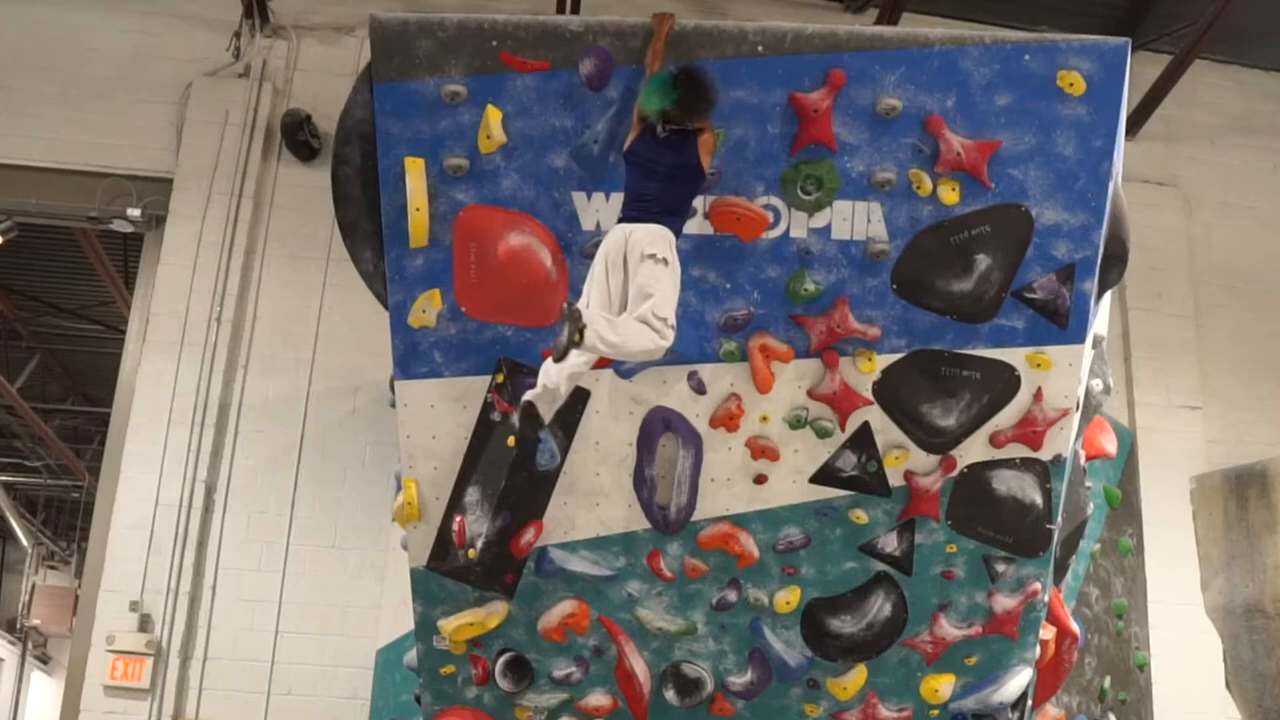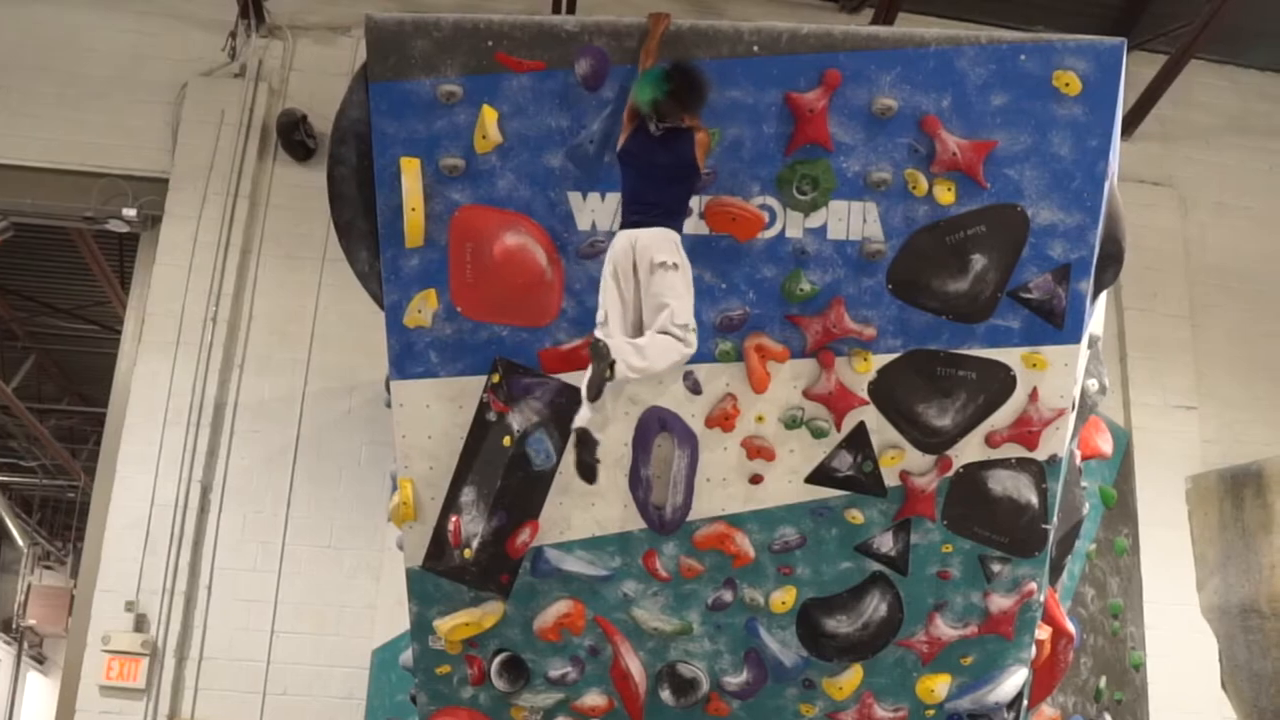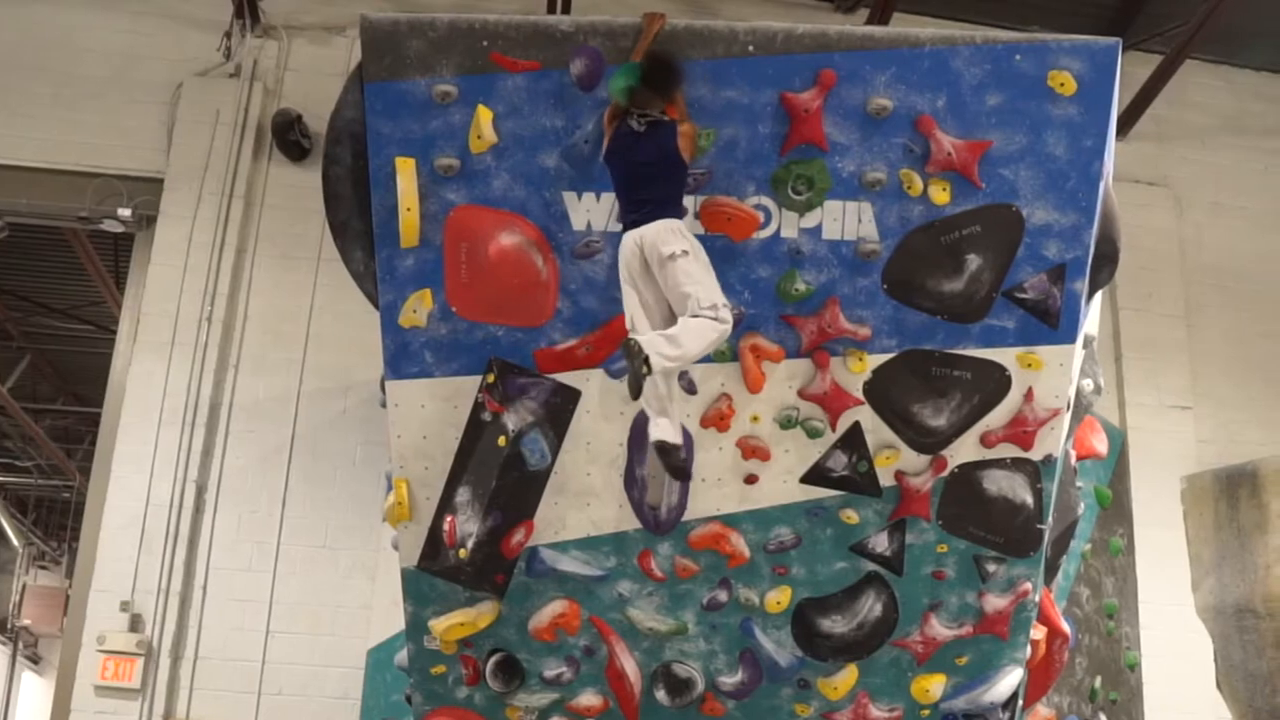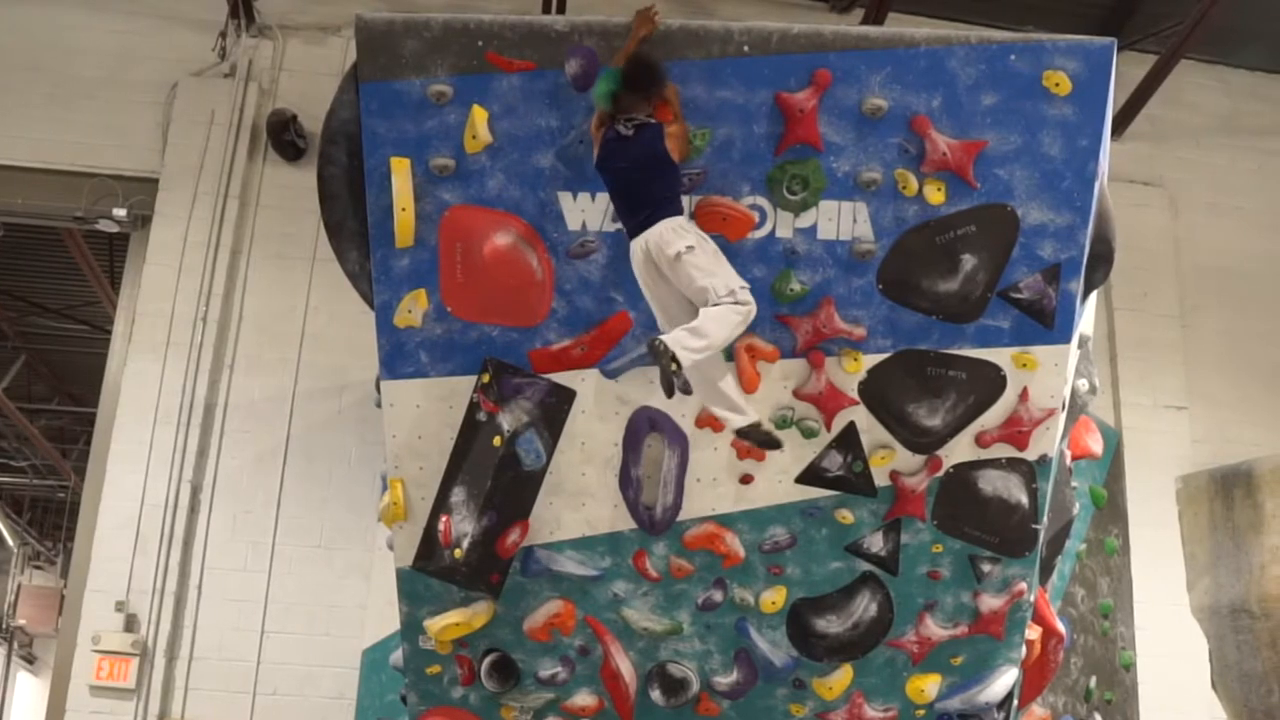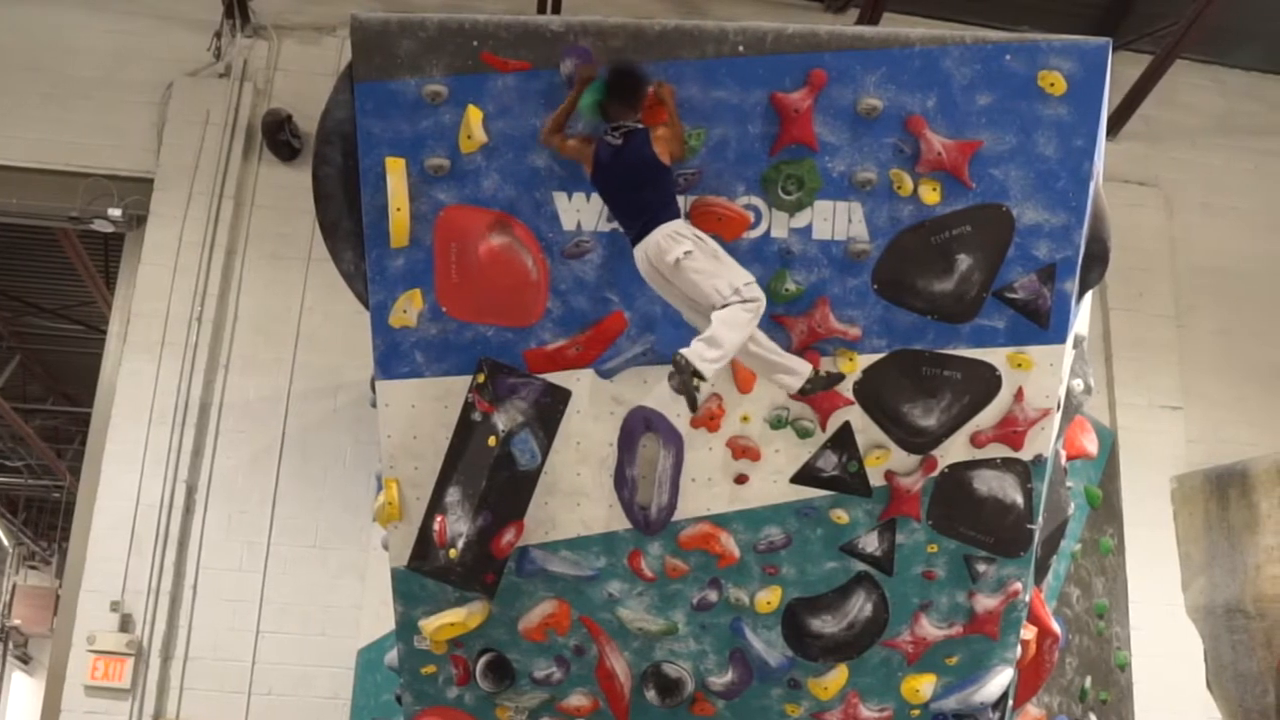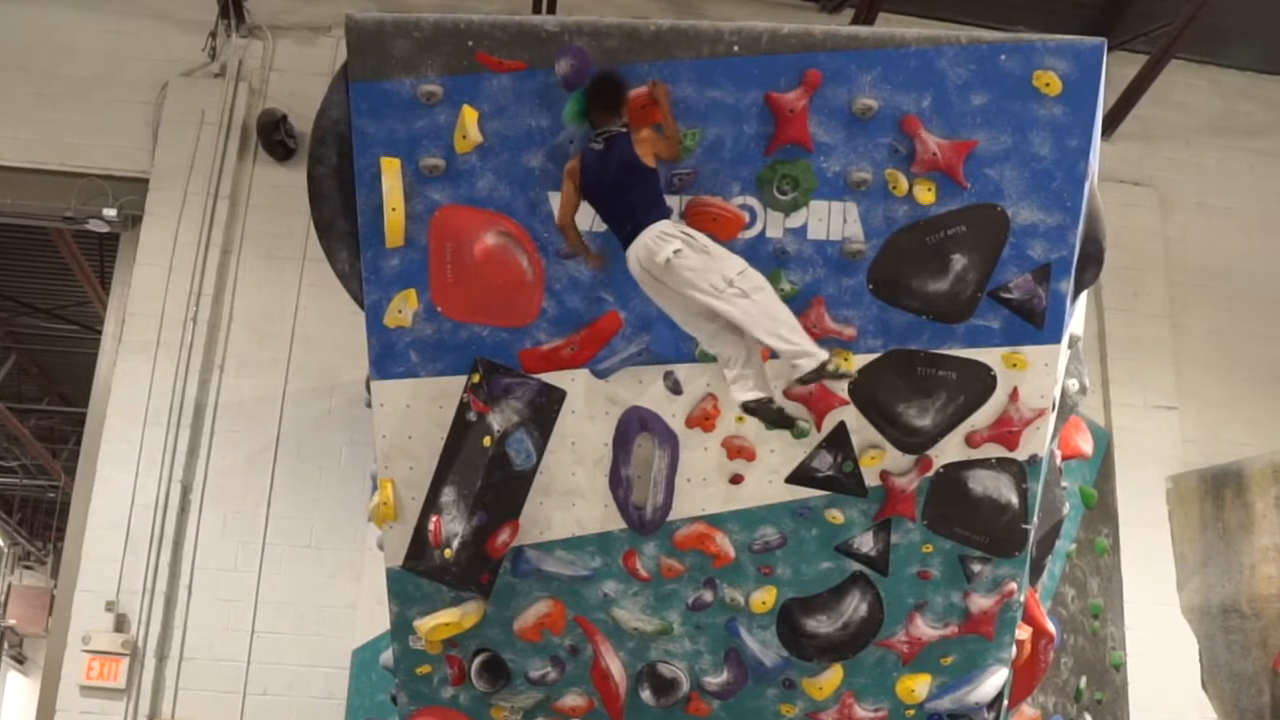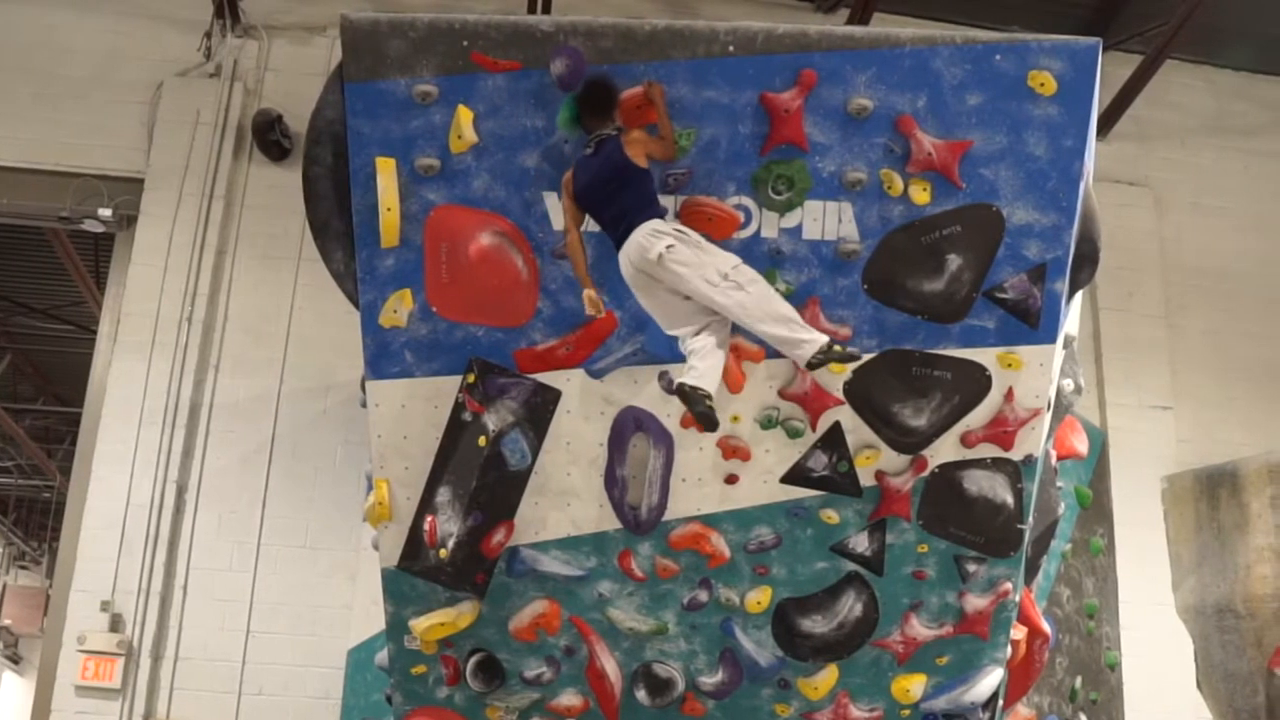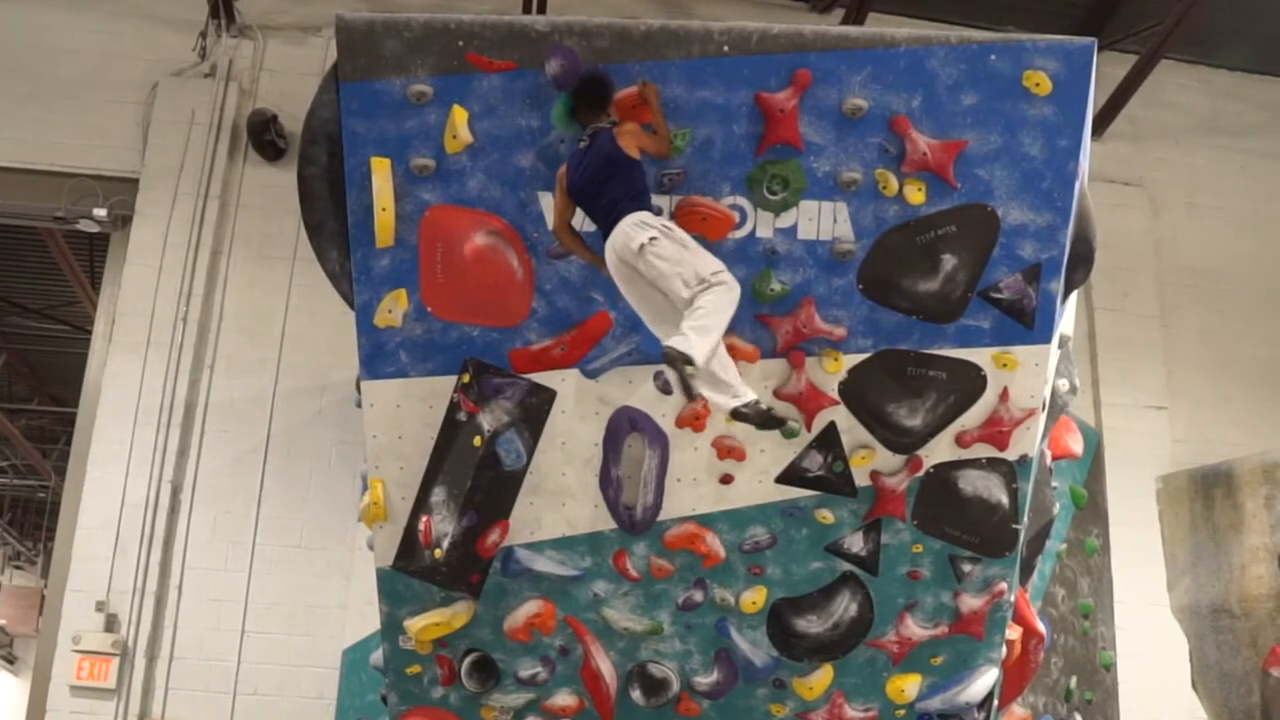
dt=0.3s
person 1, frame 1
left shoulder: (640, 130)
right shoulder: (703, 141)
left elbow: (649, 78)
left wrist: (659, 34)
right wrist: (696, 109)
left hip: (618, 235)
right hip: (656, 238)
left knee: (593, 329)
right knee: (654, 333)
left ankle: (540, 398)
right ankle: (584, 326)
person 1, frame 2
left shoulder: (632, 129)
right shoulder: (697, 141)
left elbow: (641, 81)
left wrist: (653, 35)
right wrist: (689, 113)
left hip: (622, 243)
right hip: (662, 242)
left knee: (613, 340)
right knee: (676, 340)
left ankle: (586, 423)
right ankle: (612, 355)
person 1, frame 3
left shoulder: (614, 128)
right shoulder: (680, 132)
left elbow: (624, 88)
right wrist: (679, 113)
left hip: (630, 243)
right hip: (668, 234)
left knee: (656, 349)
right knee: (713, 321)
left ankle: (666, 438)
right ankle: (646, 351)
person 1, frame 4
left shoulder: (601, 134)
right shoulder: (669, 133)
left elbow: (609, 85)
left wrist: (635, 38)
right wrist: (674, 106)
left hip: (639, 246)
right hip: (673, 233)
left knee: (695, 339)
right knee: (737, 303)
left ankle: (742, 419)
right ankle: (673, 348)
person 1, frame 5
left shoulder: (589, 151)
right shoulder: (658, 137)
left elbow: (548, 135)
right elbow: (680, 152)
left wrist: (578, 90)
right wrist: (670, 106)
left hip: (645, 255)
right hip: (673, 236)
left knee: (723, 324)
right knee: (745, 301)
left ankle: (800, 376)
right ankle: (695, 362)
person 1, frame 6
left shoulder: (576, 167)
right shoulder: (641, 139)
left elbow: (565, 223)
right elbow: (673, 149)
left wrist: (588, 254)
right wrist: (664, 105)
left hip: (638, 257)
right hip: (664, 238)
left knee: (720, 328)
right knee: (748, 287)
left ankle: (753, 393)
right ankle: (810, 360)
person 1, frame 7
left shoulder: (573, 177)
right shoulder: (632, 141)
left elbow: (571, 235)
right elbow: (670, 151)
left wrist: (588, 287)
right wrist: (659, 105)
left hip: (629, 262)
right hip: (657, 238)
left knee: (704, 324)
right knee: (741, 283)
left ankle: (698, 384)
right ankle: (812, 346)
person 1, frame 8
left shoulder: (568, 170)
right shoulder: (625, 132)
left elbow: (561, 229)
right elbow: (664, 147)
left wrist: (603, 263)
right wrist: (654, 105)
left hip: (613, 250)
right hip: (641, 229)
left knee: (683, 327)
right knee: (719, 285)
left ankle: (738, 399)
right ankle: (685, 351)
